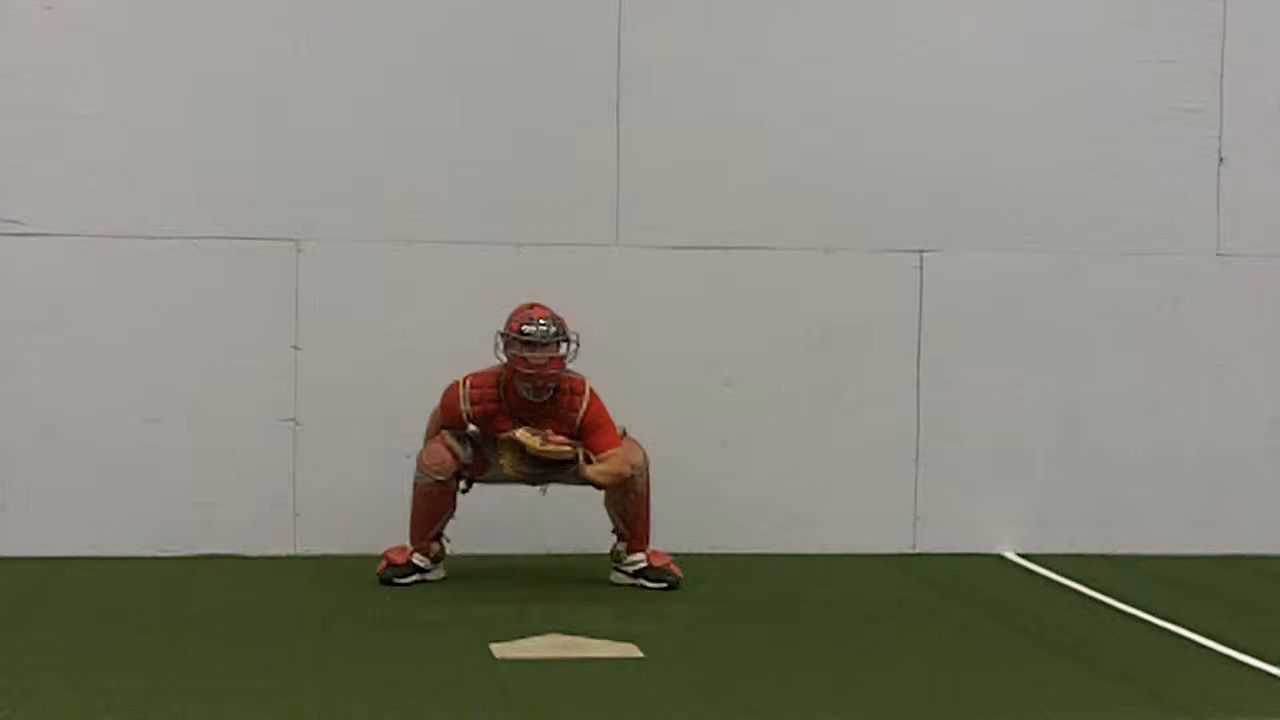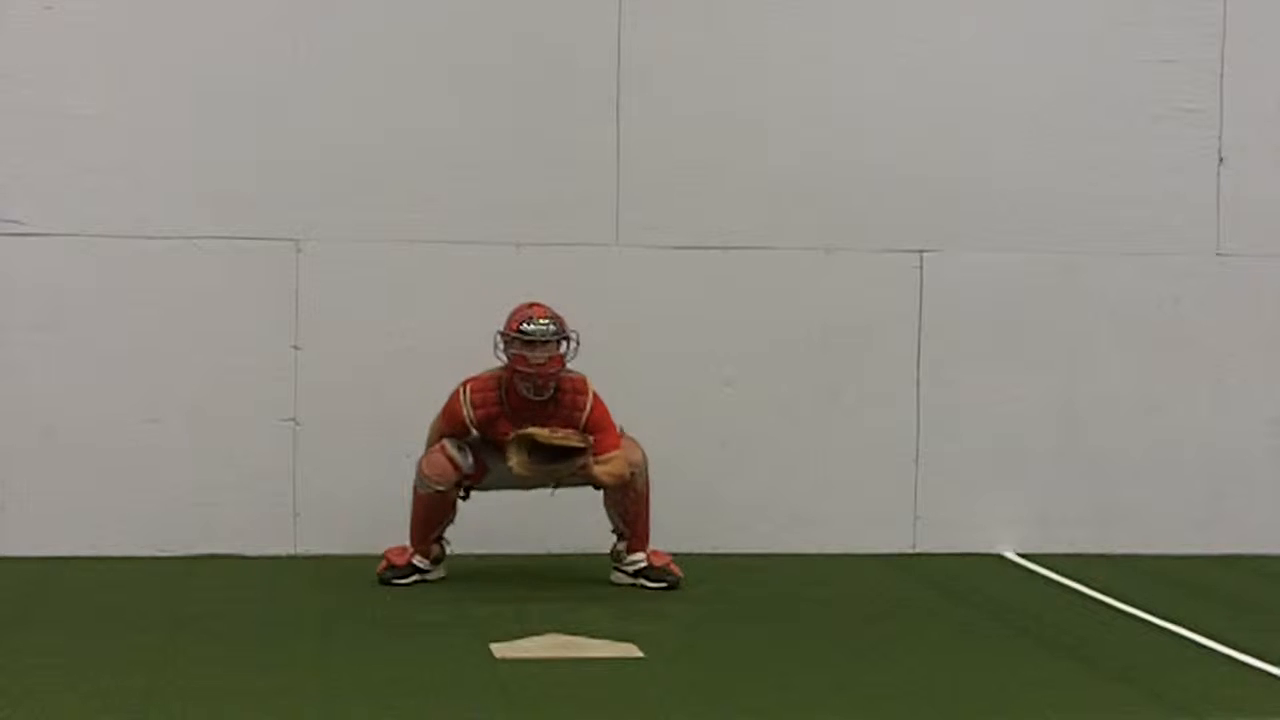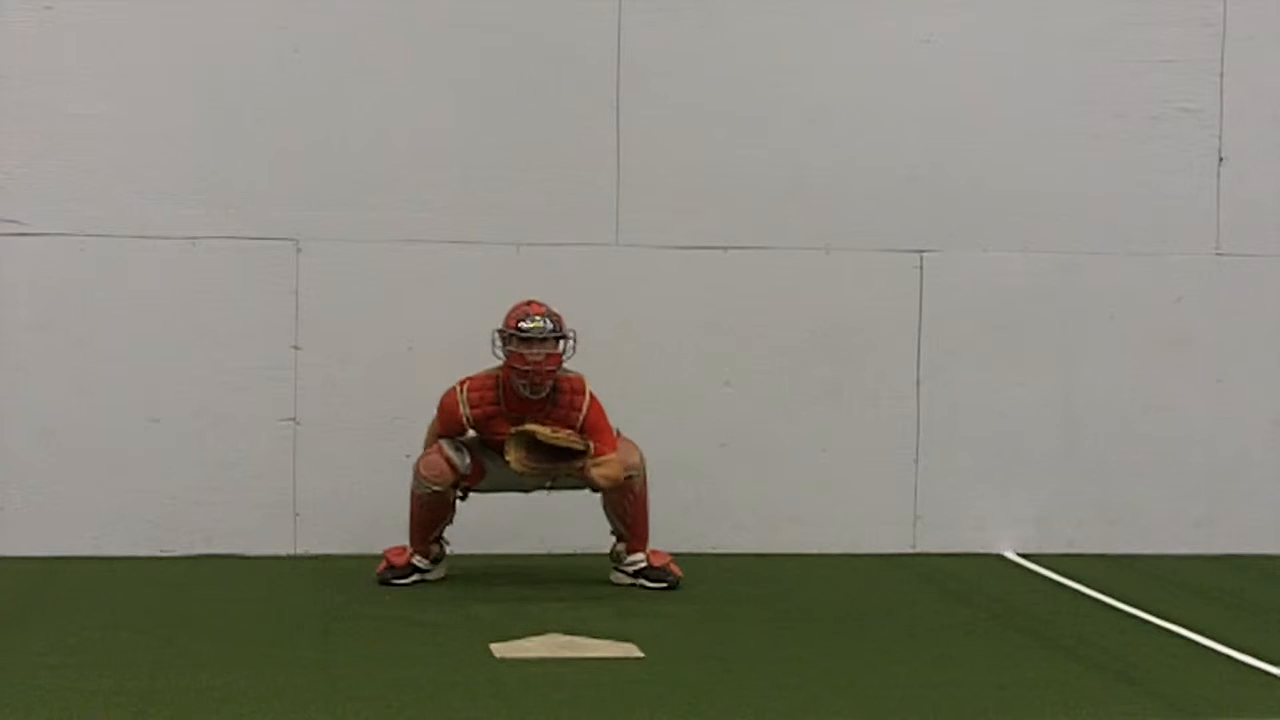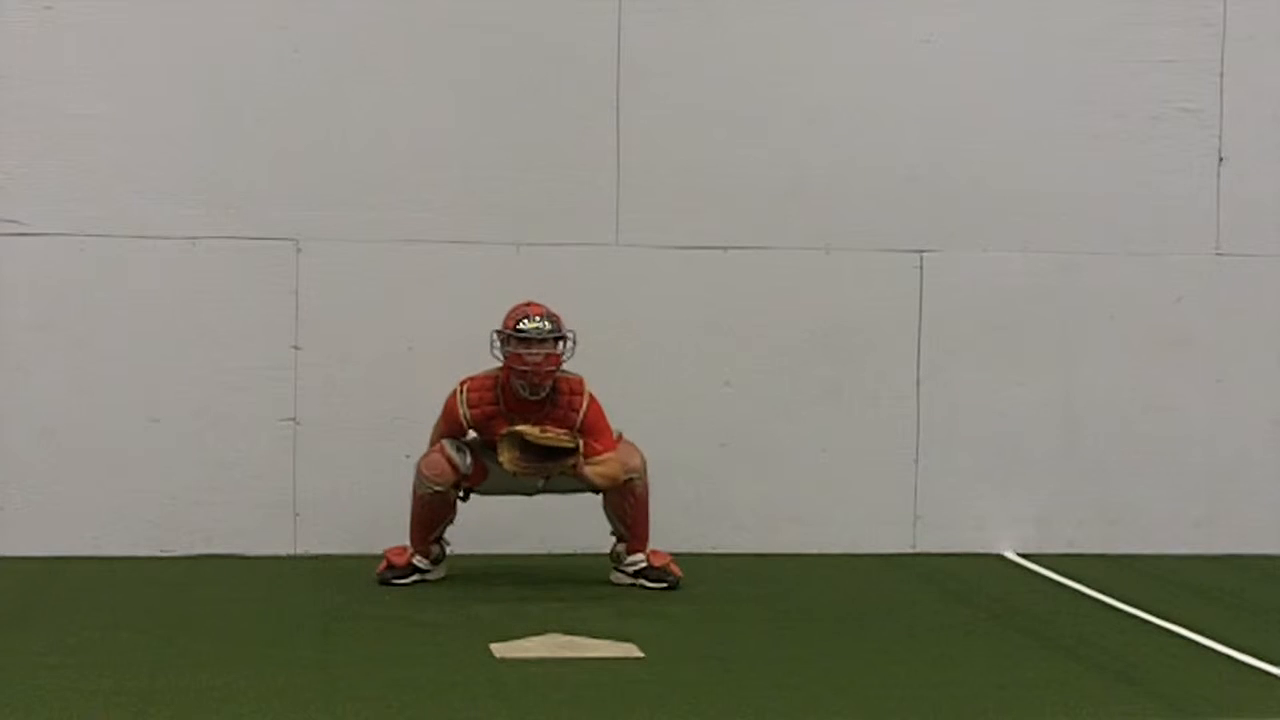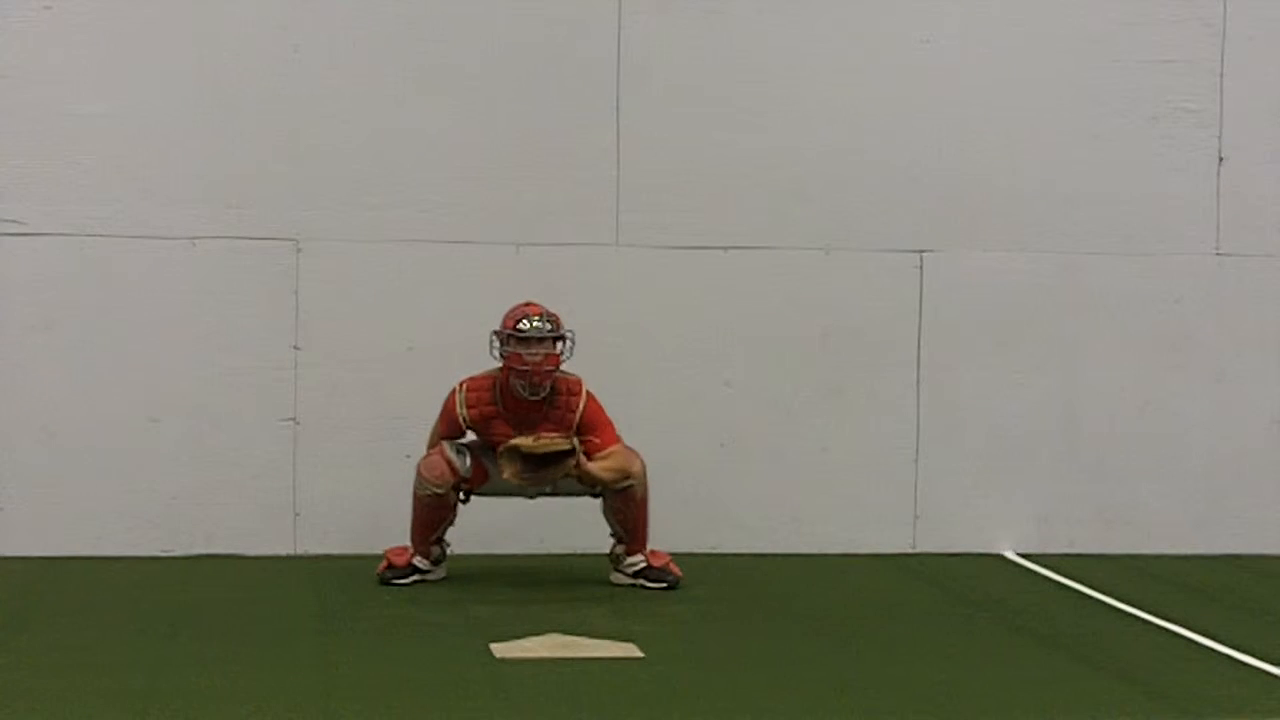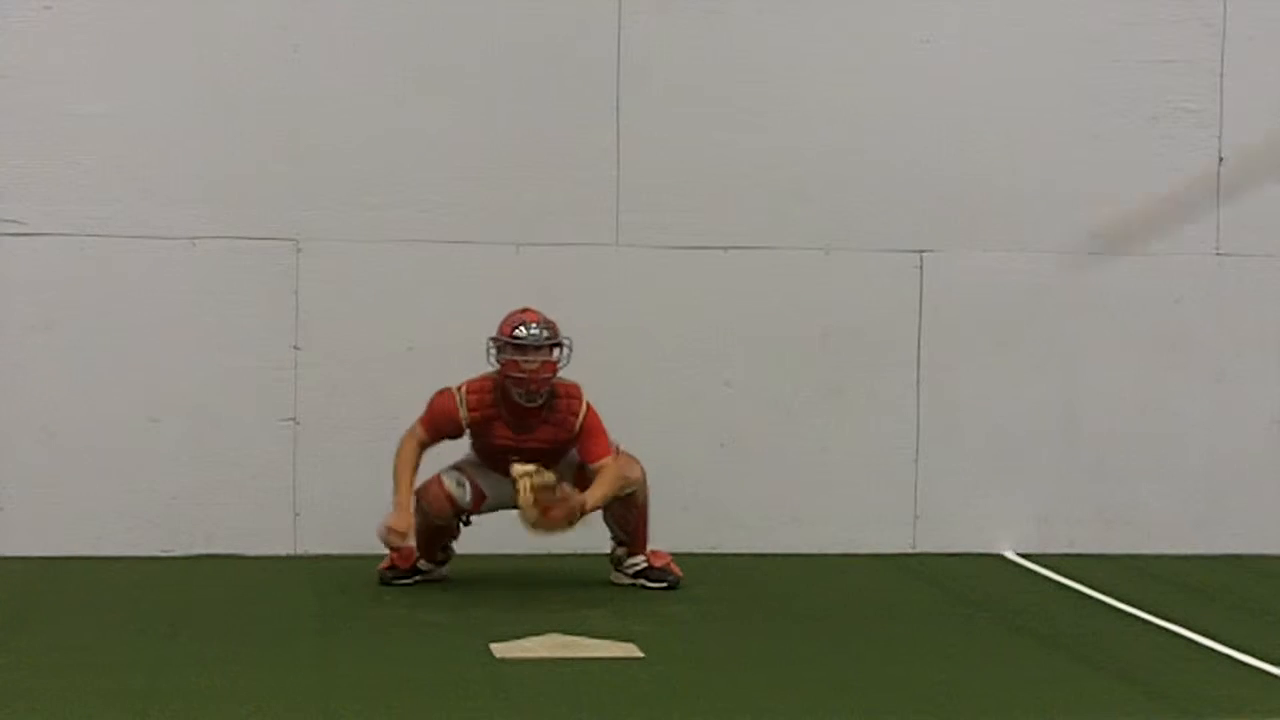
dt=0.3s
person 1, frame 1
left shoulder: (579, 396)
right shoulder: (477, 391)
left elbow: (619, 467)
right elbow: (439, 422)
left wrist: (586, 473)
right wrist: (431, 471)
right hip: (497, 455)
left knee: (632, 458)
right knee: (436, 457)
left ankle: (633, 557)
right ankle: (423, 554)
person 1, frame 2
left shoulder: (581, 396)
right shoulder: (477, 395)
left elbow: (619, 470)
right elbow: (440, 432)
left wrist: (592, 472)
right wrist: (431, 479)
right hip: (497, 460)
left knee: (631, 456)
right knee: (436, 465)
left ankle: (633, 557)
right ankle: (423, 555)
person 1, frame 3
left shoulder: (577, 397)
right shoulder: (473, 395)
left elbow: (615, 473)
right elbow: (437, 436)
left wrist: (590, 475)
right wrist: (432, 479)
right hip: (495, 462)
left knee: (628, 458)
right knee: (432, 465)
left ankle: (632, 558)
right ankle: (423, 555)
person 1, frame 4
left shoulder: (577, 398)
right shoulder: (473, 395)
left elbow: (614, 472)
right elbow: (441, 440)
left wrist: (584, 472)
right wrist: (436, 486)
right hip: (496, 464)
left knee: (629, 461)
right knee: (434, 465)
left ankle: (632, 559)
right ankle: (424, 556)
person 1, frame 5
left shoulder: (576, 399)
right shoulder: (472, 396)
left elbow: (620, 464)
right elbow: (438, 439)
left wrist: (587, 470)
right wrist: (432, 481)
right hip: (497, 466)
left knee: (631, 467)
right knee: (435, 469)
left ankle: (631, 559)
right ankle: (425, 557)
person 1, frame 6
left shoulder: (573, 404)
right shoulder: (471, 398)
left elbow: (608, 472)
right elbow: (414, 441)
left wrist: (584, 504)
right wrist: (402, 508)
left hip: (556, 473)
right hip: (493, 475)
left knee: (628, 473)
right knee: (435, 499)
left ankle: (632, 560)
right ankle: (430, 560)
